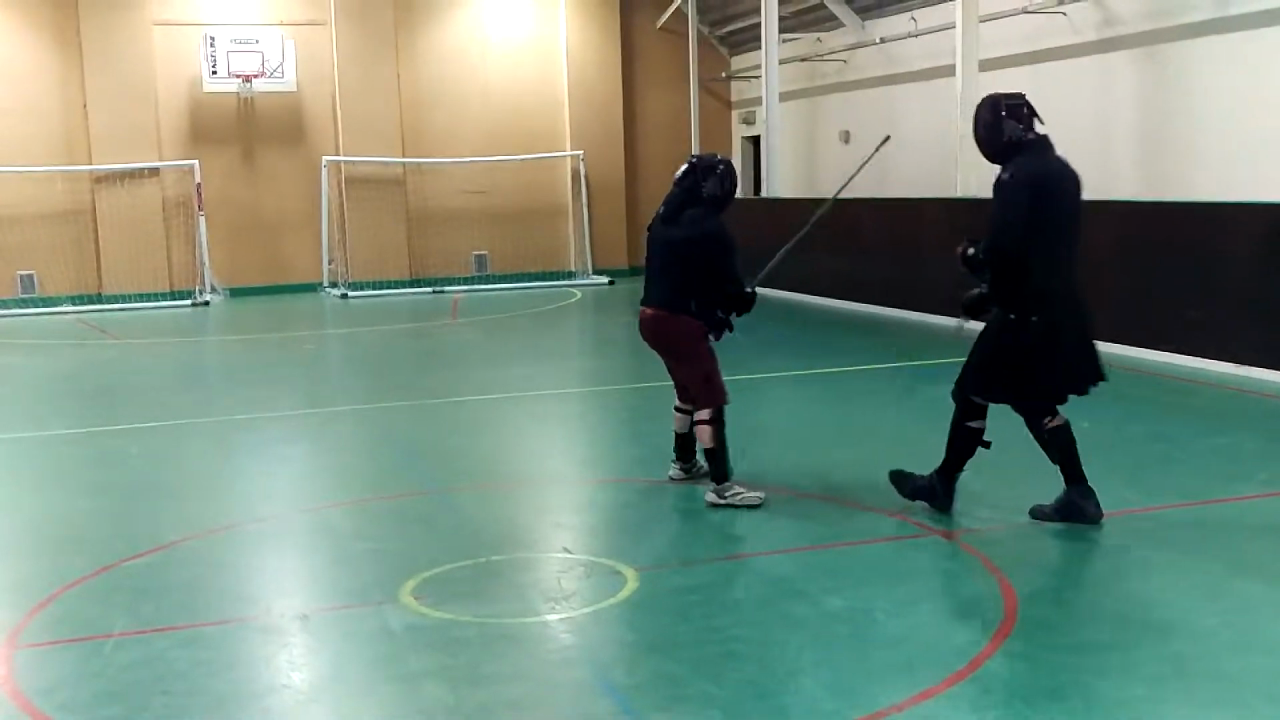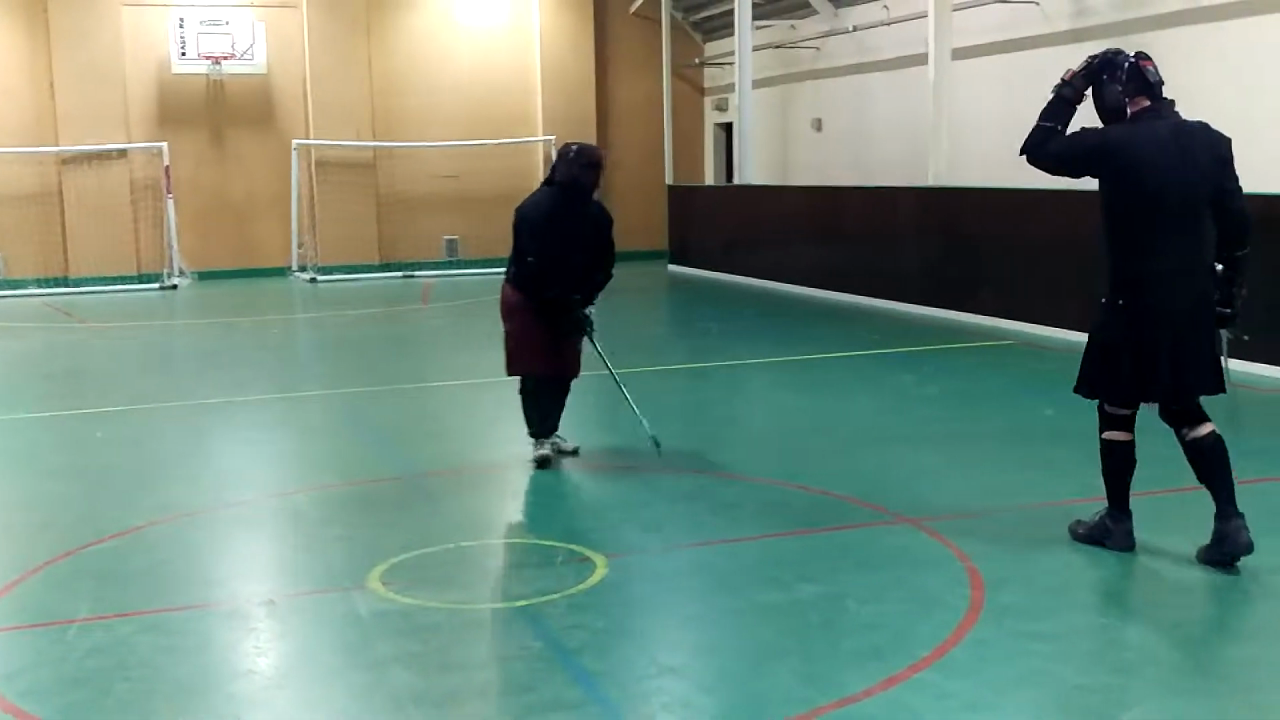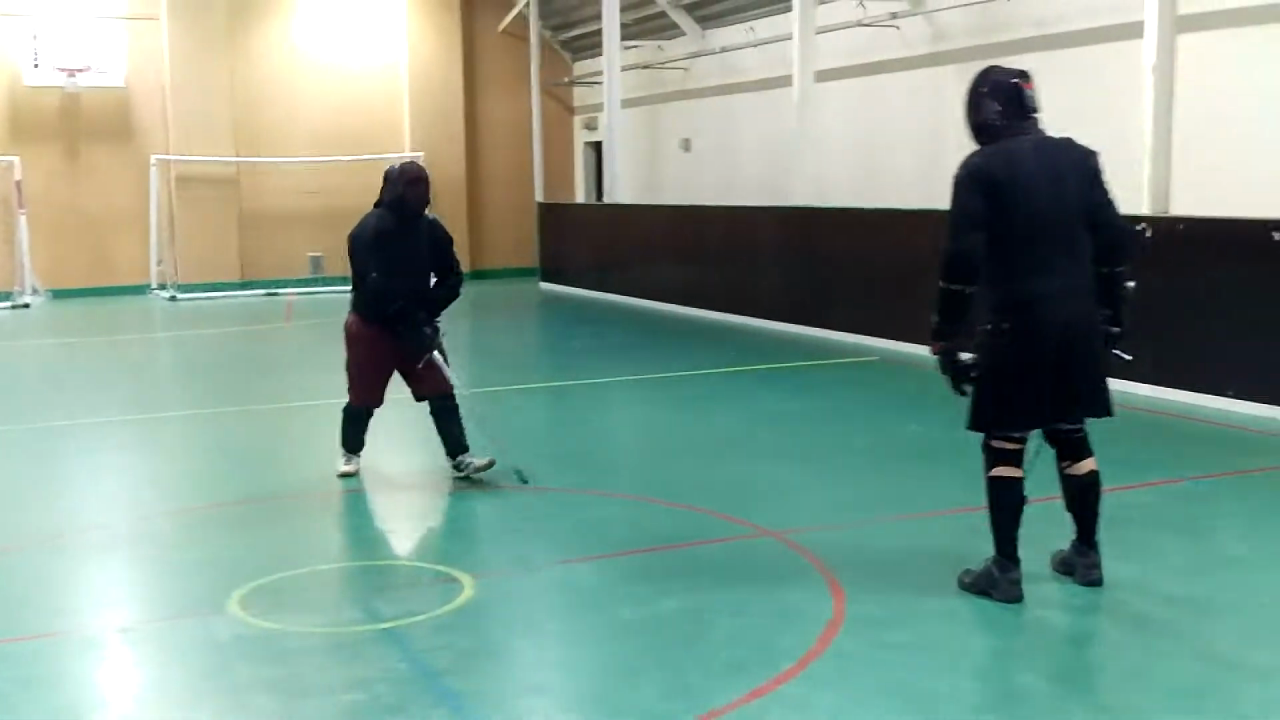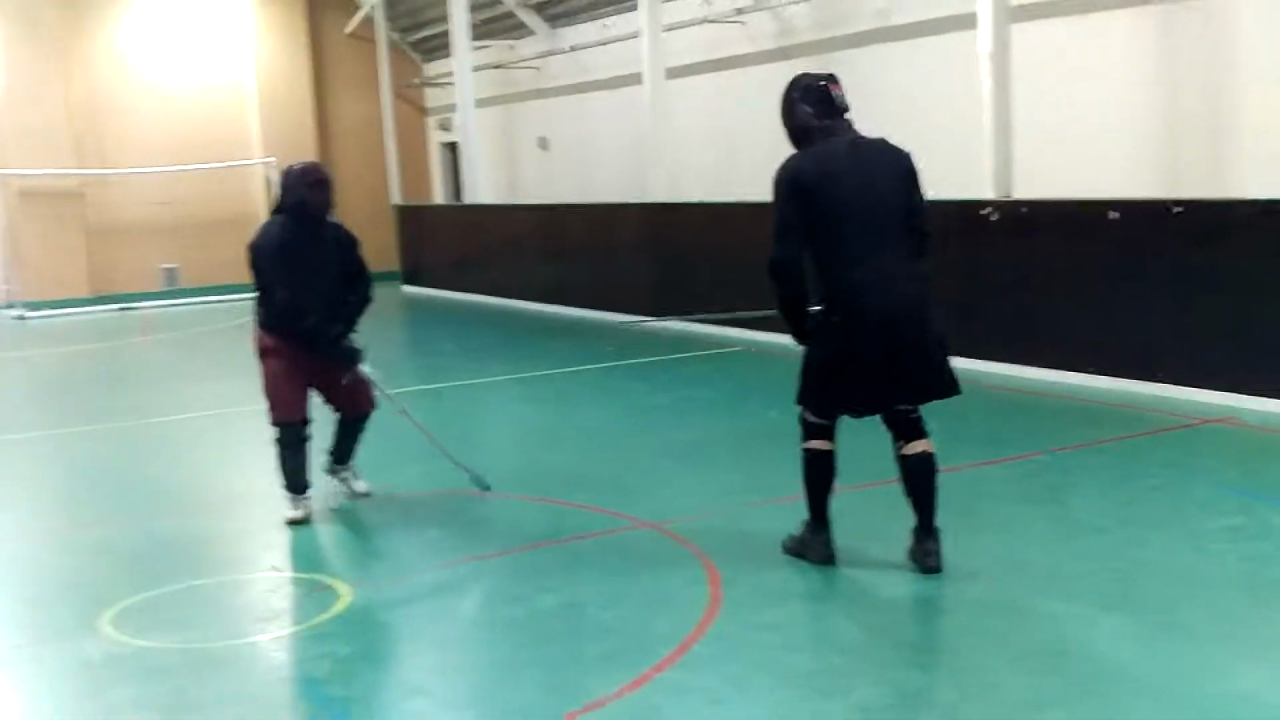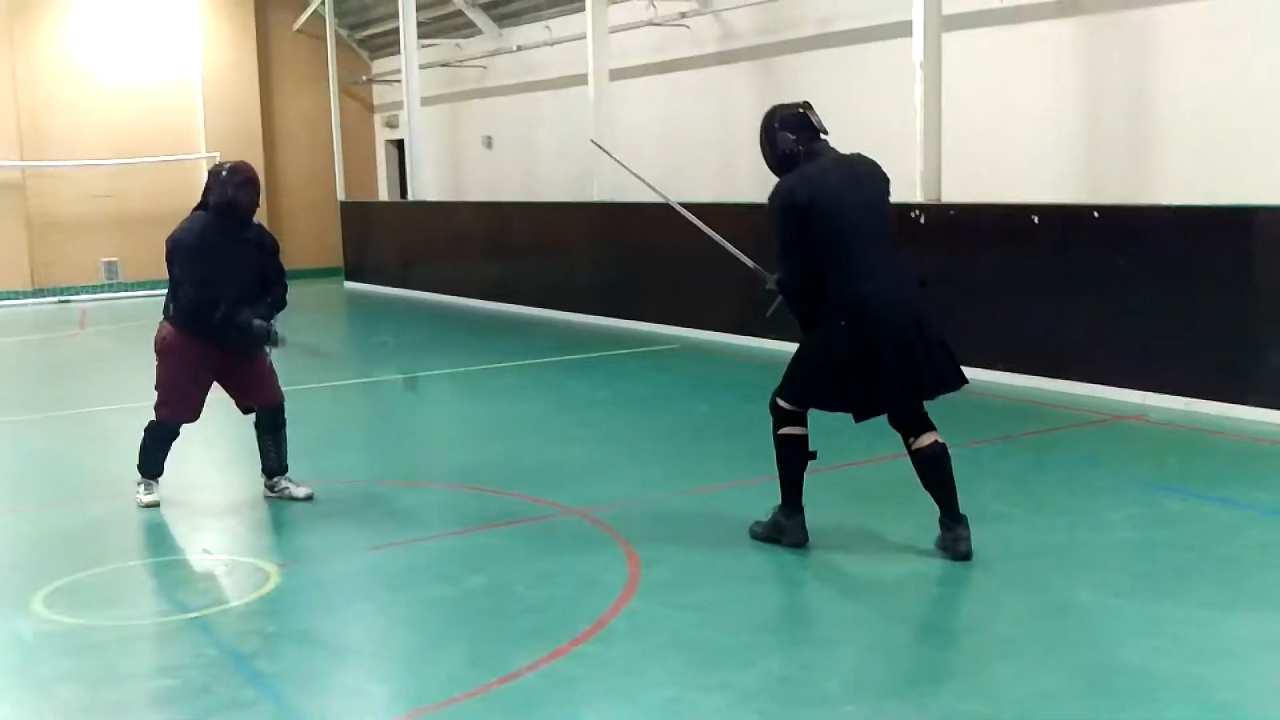
dt=1s
person 1, frame 1
left shoulder: (1019, 175)
right shoulder: (1055, 168)
left elbow: (1004, 249)
left wrist: (971, 254)
right wrist: (992, 290)
left hip: (1027, 313)
right hip: (1056, 309)
left knee: (971, 395)
right knee: (1036, 402)
left ankle: (942, 484)
right ankle: (1079, 495)
person 1, frame 2
left shoulder: (1114, 143)
right shoulder: (1209, 141)
left elbow: (1038, 151)
right elbow: (1236, 225)
left wrist: (1071, 87)
right wrist: (1228, 289)
left hip: (1137, 300)
right hip: (1194, 299)
left knee: (1117, 410)
right knee: (1186, 409)
left ankle: (1118, 521)
right ankle: (1229, 522)
person 1, frame 3
left shoulder: (983, 167)
right shoulder: (1078, 158)
left elbow: (962, 258)
right elbow: (1113, 242)
left wrist: (945, 336)
right wrist: (1110, 312)
left hip: (1019, 324)
right hip: (1077, 321)
left knee: (1004, 445)
right knee: (1071, 436)
left ankle: (1005, 568)
right ankle: (1086, 554)
person 1, frame 4
left shoulder: (799, 170)
right shoulder: (893, 157)
left elbow: (786, 256)
right elbow: (920, 237)
left wrist: (795, 315)
left hip: (848, 313)
right hip: (905, 307)
left knee: (817, 422)
right knee: (907, 421)
left ankle: (817, 533)
right ankle: (926, 539)
person 1, frame 5
left shoulder: (790, 191)
right shoulder: (868, 169)
left elbow: (796, 279)
left wrist: (815, 327)
right wrist: (797, 281)
left hip: (854, 318)
right hip: (904, 309)
left knee: (787, 406)
right knee: (912, 418)
left ankle: (790, 517)
right ankle: (954, 527)
person 2, frame 1
left shoulder: (665, 218)
right shoulder: (709, 228)
right elbow: (726, 286)
left wrist: (713, 311)
right wrist: (745, 300)
left hip: (654, 315)
right hip: (679, 321)
left knee: (691, 391)
right knee: (710, 399)
left ankle: (683, 462)
right ankle: (721, 485)
person 2, frame 2
left shoulder: (596, 213)
right shoulder: (537, 208)
left elbow: (603, 263)
right elbow: (536, 267)
left wrist: (581, 300)
right wrist: (565, 306)
left hip: (566, 303)
right hip: (526, 298)
left knee: (564, 372)
right knee: (533, 372)
left ankle: (548, 433)
right ankle: (539, 438)
person 2, frame 3
left shoulder: (431, 229)
right shoulder: (370, 231)
left elbow: (451, 278)
right elbow: (375, 286)
left wrist: (426, 315)
right wrist: (411, 321)
left hip: (415, 326)
right hip: (372, 327)
left knee: (442, 391)
right knee: (363, 399)
left ankle: (460, 458)
right ankle: (351, 453)
person 2, frame 4
left shoulder: (336, 235)
right shoulder: (272, 240)
left elbow: (359, 284)
right elbow: (284, 302)
left wrist: (340, 326)
right wrist: (326, 336)
left hip: (327, 338)
right hip: (284, 341)
left knee: (359, 404)
right knee: (290, 420)
left ankle: (340, 463)
right ankle: (298, 495)
person 2, frame 5
left shoulder: (257, 236)
right shoulder: (192, 235)
left elbow: (276, 286)
right elbow: (195, 298)
left wrist: (258, 317)
right wrist: (240, 322)
left hip: (237, 338)
right hip: (187, 338)
left knee: (271, 404)
right knee: (171, 415)
left ankle: (276, 478)
right ankle: (148, 479)
